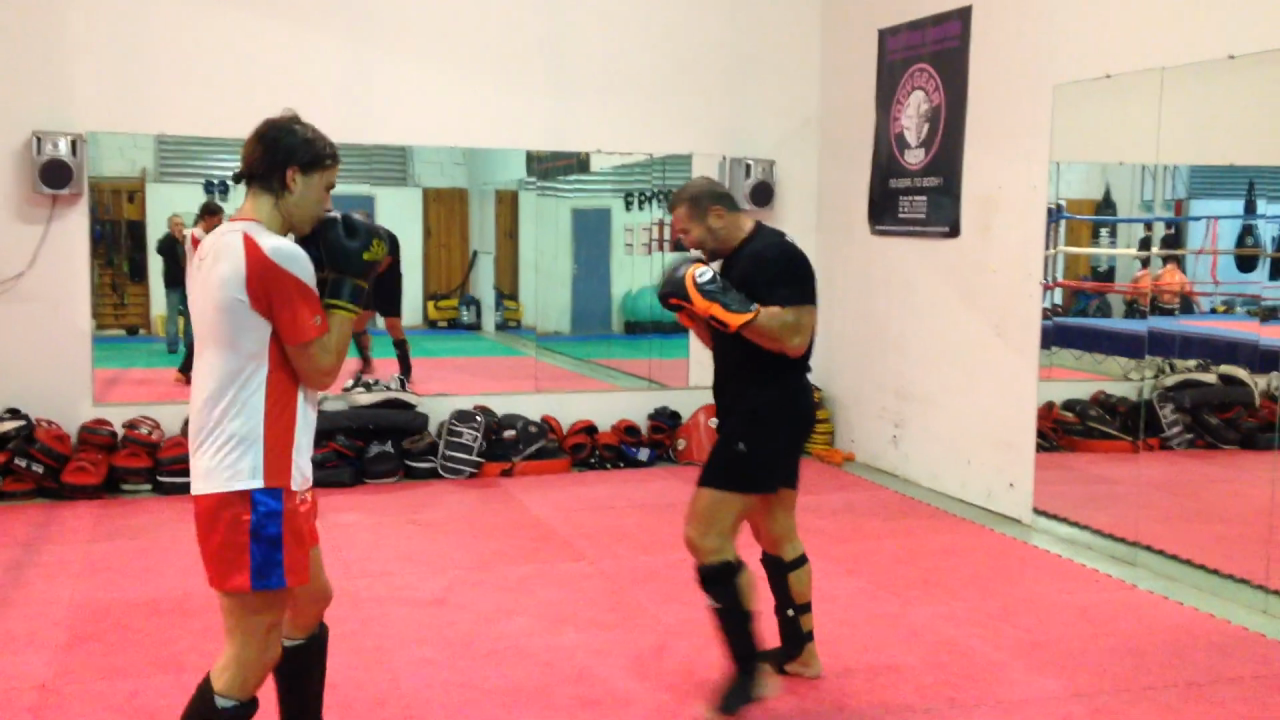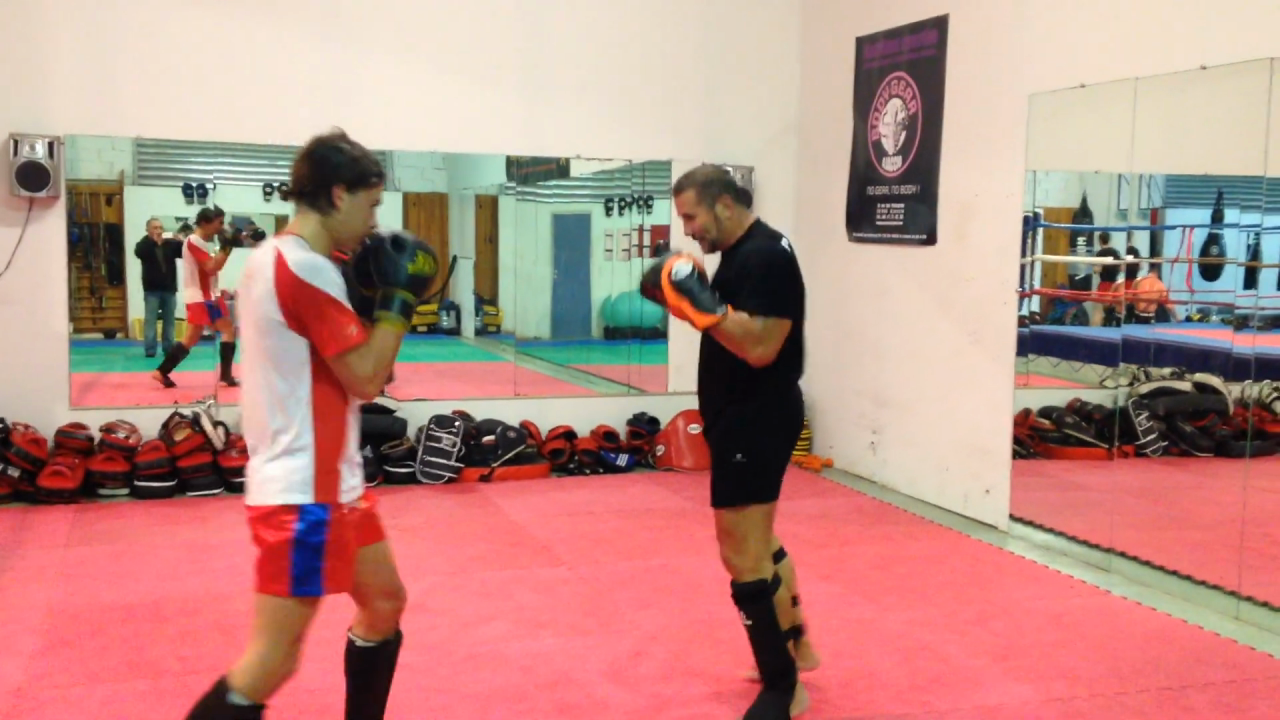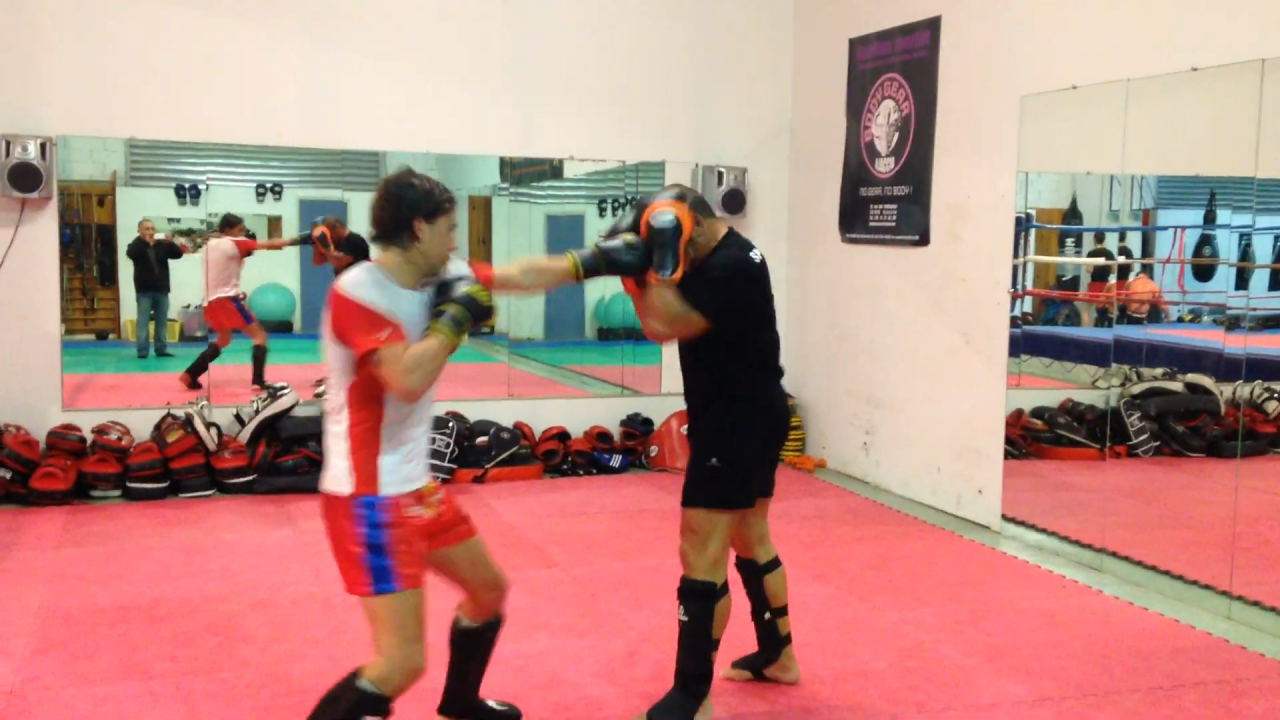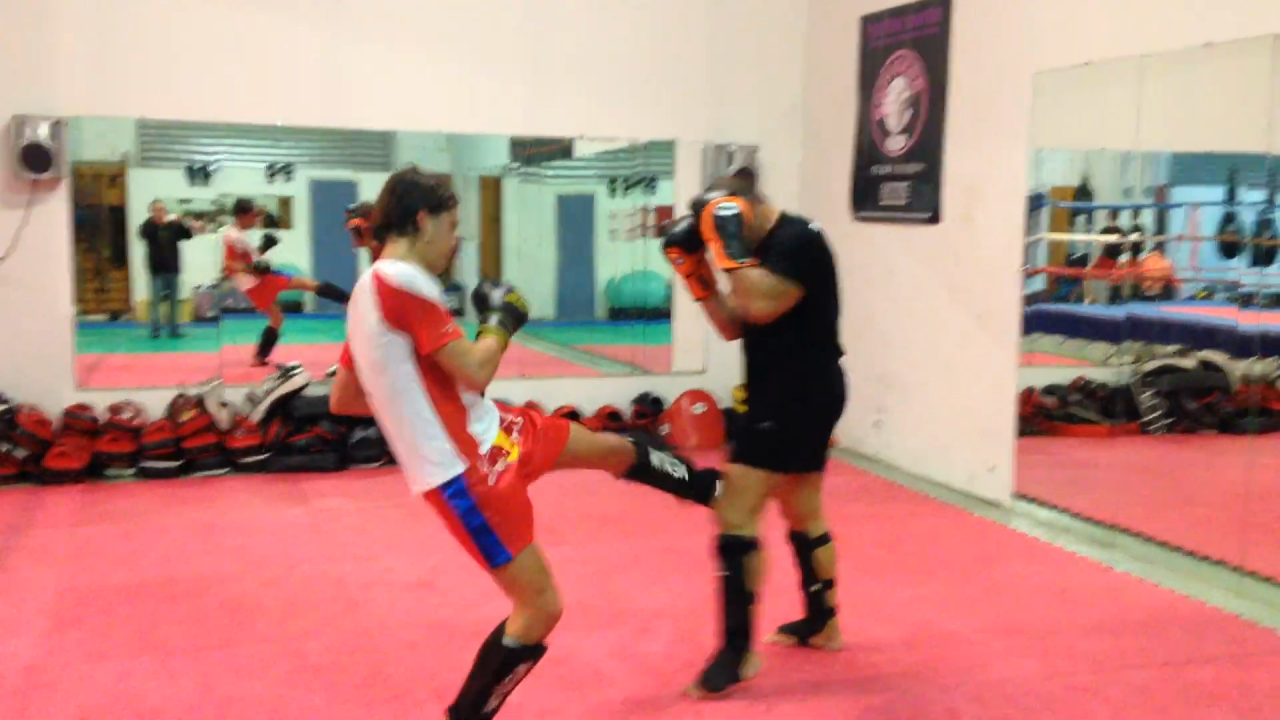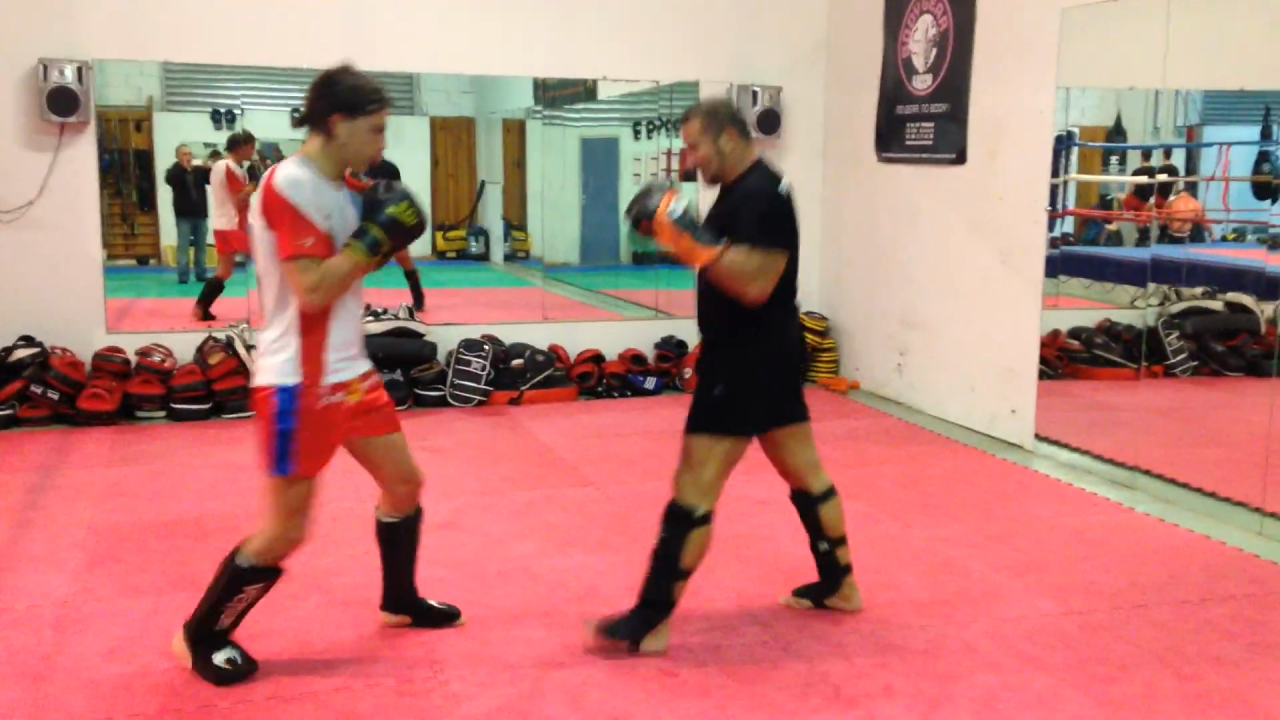
dt=0.7s
person 1, frame 1
left shoulder: (216, 245)
right shoulder: (274, 254)
right elbow: (321, 367)
left wrist: (324, 272)
right wrist: (349, 281)
left hip: (245, 473)
right hip: (256, 482)
left knee: (310, 603)
right knee: (253, 653)
person 1, frame 2
left shoulder: (275, 259)
right shoulder: (304, 268)
right elbow: (365, 377)
left wrist: (381, 289)
right wrist: (399, 295)
left hip: (331, 482)
right hip: (303, 493)
left knee: (385, 604)
right knee: (270, 665)
person 1, frame 3
left shoulder: (428, 280)
right shoulder: (356, 290)
left elbow: (514, 280)
right elbow: (408, 381)
left wrist: (595, 258)
right wrist: (452, 315)
left hip: (414, 485)
right hip: (367, 497)
left knee: (488, 589)
right knee: (400, 662)
person 1, frame 4
left shoulder: (367, 292)
right shoulder: (401, 283)
left elbow: (343, 400)
right elbow: (473, 371)
right wrist: (502, 319)
left hip: (487, 432)
right hip: (462, 471)
left knee: (616, 448)
right knee: (539, 610)
left ankle: (707, 488)
person 1, frame 5
left shoulder: (334, 187)
right shoulder: (290, 185)
right elbow: (313, 292)
left wrist: (385, 235)
right wrist: (375, 236)
left hip: (347, 372)
right hip: (298, 383)
left knee: (406, 482)
right knee: (287, 531)
left ankle: (400, 600)
right ankle: (204, 634)
person 2, frame 1
left shoulder: (775, 256)
right shoulder: (735, 258)
left elbow: (793, 338)
right elbow: (716, 339)
left wrist: (725, 303)
right wrist: (689, 301)
left hip: (768, 415)
right hip: (761, 413)
left knee: (705, 537)
right knee: (777, 533)
left ankle: (748, 671)
right ankle: (799, 649)
person 2, frame 2
left shoulder: (764, 258)
right shoulder: (741, 252)
left elbow: (761, 347)
left wrist: (698, 299)
right wrist: (679, 296)
left hip: (757, 419)
right hip: (744, 416)
left knee: (743, 554)
right knee: (757, 537)
right ankle: (796, 644)
person 2, frame 3
left shoulder: (730, 266)
right shoulder: (713, 260)
left elbow: (663, 324)
right elbow: (662, 324)
left wrist: (661, 254)
right wrist: (636, 268)
left hip: (738, 424)
right hip: (746, 419)
left knee: (701, 555)
right knee: (751, 537)
right ankle: (777, 653)
person 2, frame 4
left shoulder: (797, 242)
right shoulder: (769, 247)
left elbow: (762, 306)
right elbow: (733, 326)
left wrist: (730, 247)
right wrist: (695, 267)
left hip: (795, 399)
right hip: (798, 396)
left knee: (734, 513)
right knee: (803, 513)
left ankle: (737, 652)
right ankle: (822, 622)
person 2, frame 5
left shoulder: (762, 197)
right shoulder: (741, 190)
left elbow: (754, 285)
right elbow: (729, 265)
left wrist: (689, 237)
right wrist: (676, 235)
left hip: (749, 360)
right hip: (766, 354)
left knee: (694, 488)
right knee: (803, 469)
left ankle: (651, 620)
right ankle: (839, 581)
